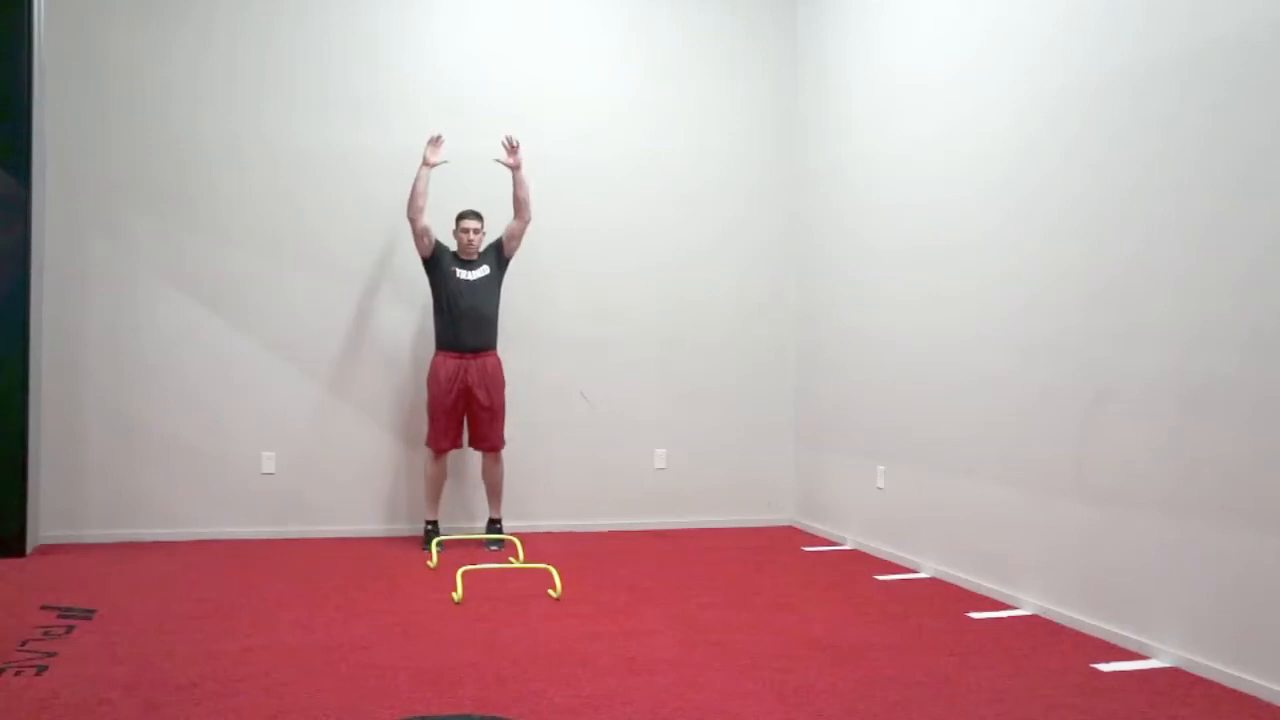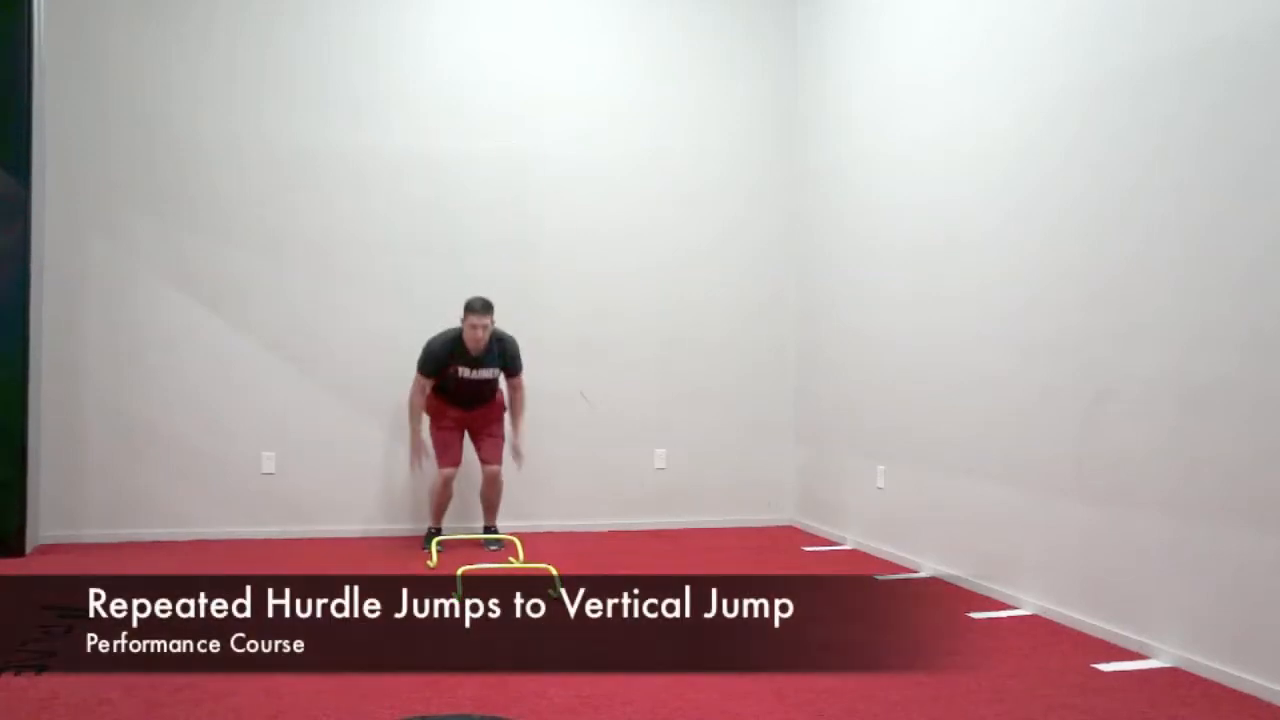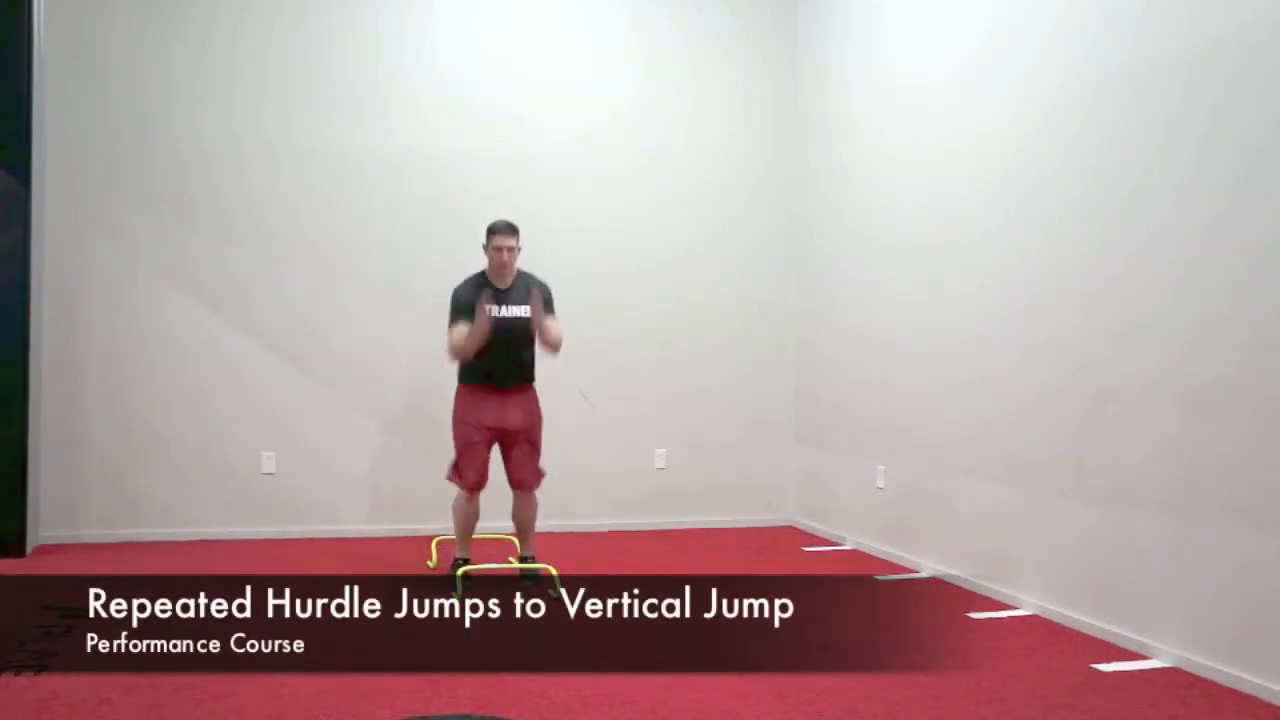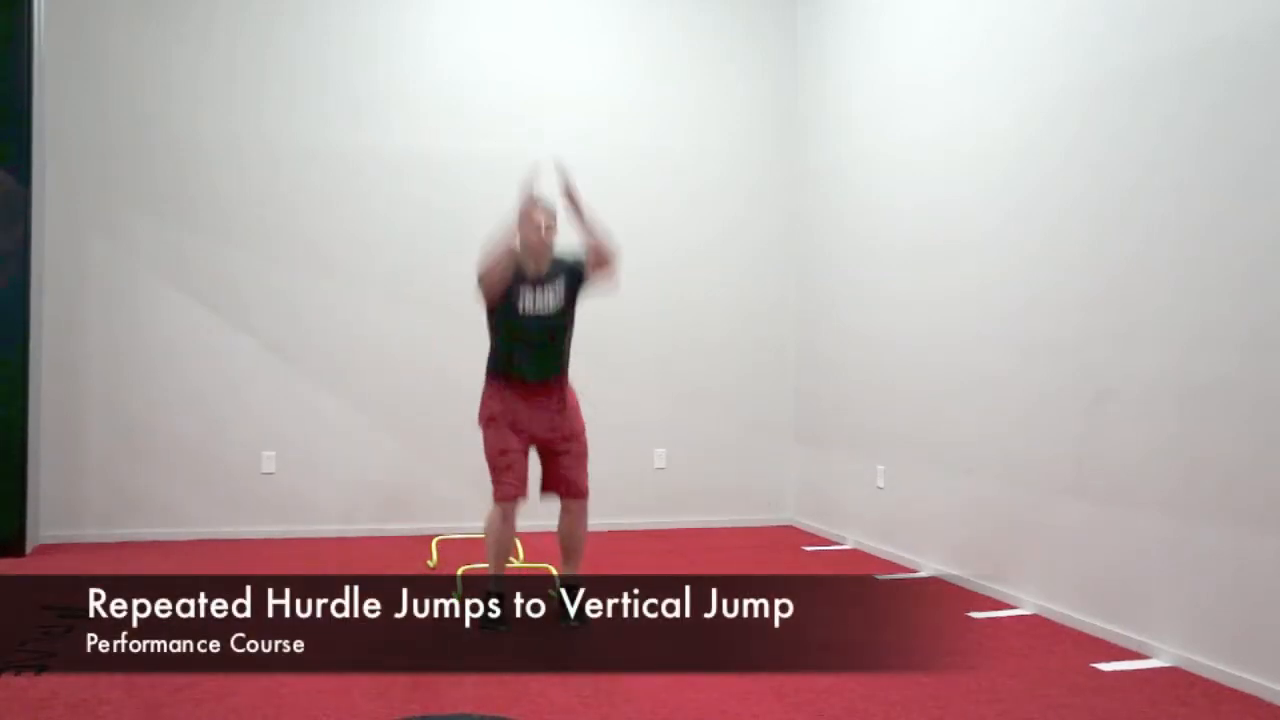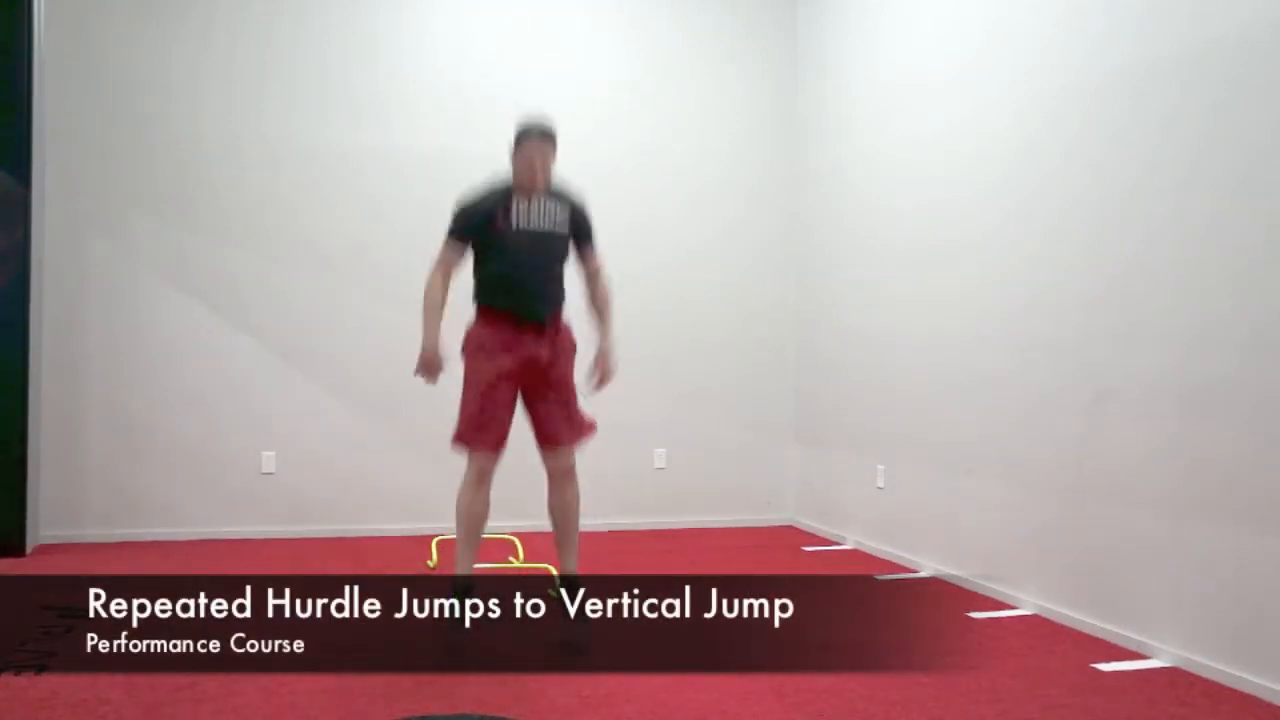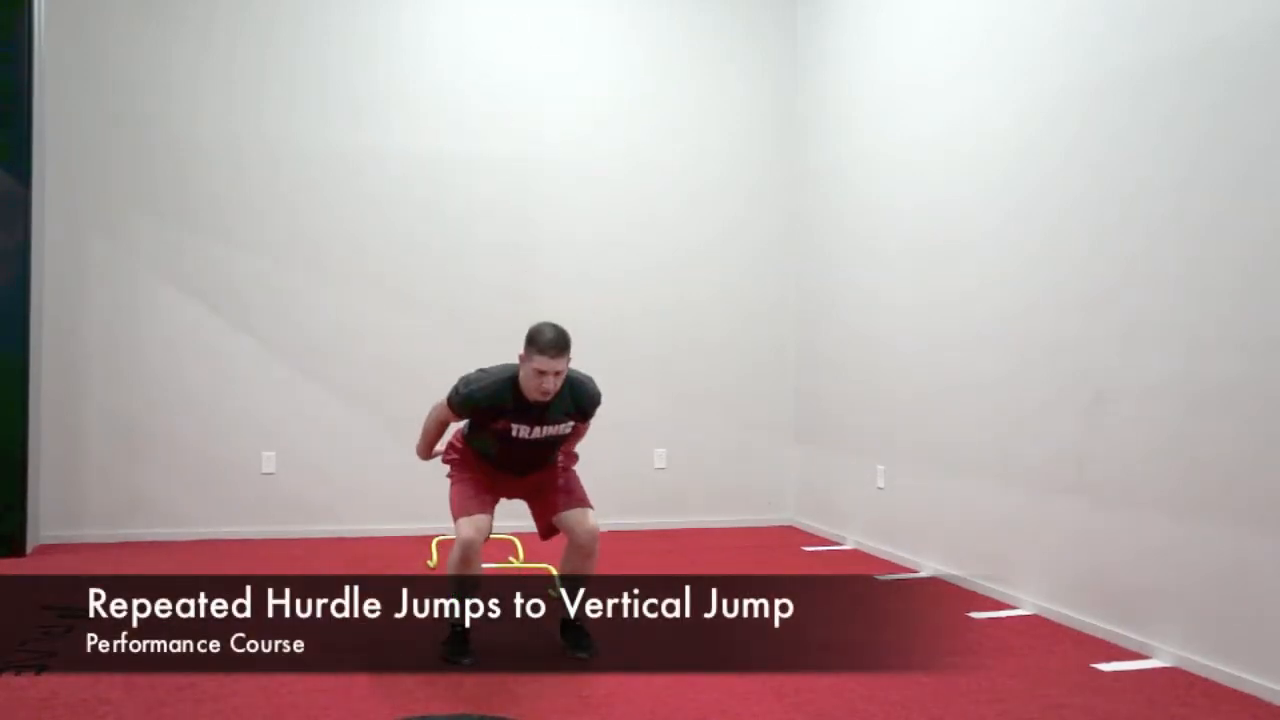
dt=0.7s
person 1, frame 1
left shoulder: (496, 259)
right shoulder: (439, 260)
left elbow: (522, 218)
right elbow: (416, 218)
left wrist: (517, 170)
right wrist: (426, 168)
left hip: (486, 365)
right hip: (446, 365)
left knee: (492, 449)
right knee: (439, 449)
left ankle: (495, 523)
right ankle: (431, 524)
person 1, frame 2
left shoulder: (506, 346)
right shoulder: (440, 347)
left elbow: (516, 388)
right elbow: (418, 392)
left wrist: (518, 435)
right wrist: (415, 438)
left hip: (487, 411)
right hip: (445, 410)
left knee: (492, 471)
right knee: (446, 473)
left ankle: (490, 528)
right ankle: (434, 529)
person 1, frame 3
left shoulder: (538, 293)
right shoulder: (467, 291)
left elbow: (555, 344)
right elbow: (456, 352)
left wrist: (541, 327)
right wrist: (479, 328)
left hip: (521, 400)
right hip: (474, 400)
left knee: (524, 488)
right knee: (470, 488)
left ankle: (528, 561)
right ankle: (461, 562)
person 1, frame 4
left shoulder: (569, 271)
right shoulder: (501, 277)
left elbow: (606, 260)
right elbow: (488, 276)
left wrist: (578, 212)
right wrist: (518, 220)
left hip: (556, 400)
right hip: (507, 401)
left knee: (575, 500)
right knee: (508, 500)
left ankle: (571, 588)
right ankle: (495, 593)
person 1, frame 5
left shoulder: (570, 208)
right shoulder: (482, 208)
left elbow: (594, 274)
right elbow: (443, 270)
left wrist: (606, 338)
right wrist: (431, 338)
left hip: (550, 343)
right hip: (494, 342)
left knee: (562, 465)
right knee: (481, 463)
left ankle: (570, 581)
right ankle: (461, 581)
person 1, frame 6
left shoulder: (583, 393)
right shoulder: (485, 389)
right elbow: (441, 413)
left wrist: (564, 452)
right wrist: (424, 451)
left hip: (545, 465)
right hip: (479, 463)
left knee: (587, 532)
right knee: (469, 538)
left ankle: (570, 620)
right ankle: (459, 626)
